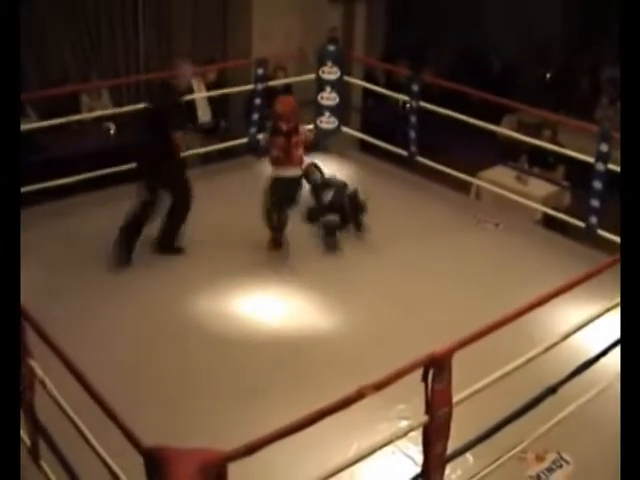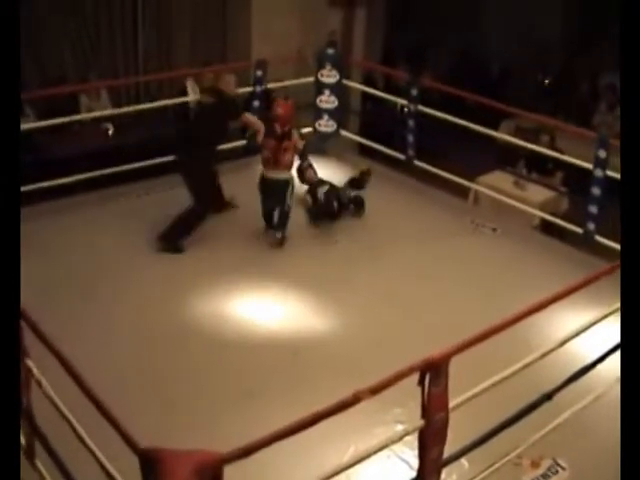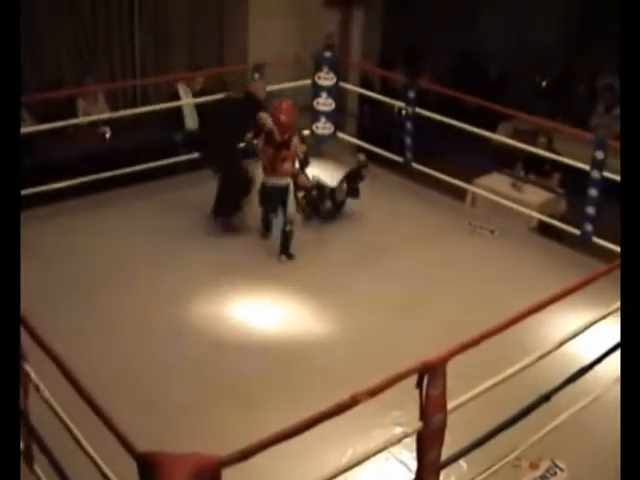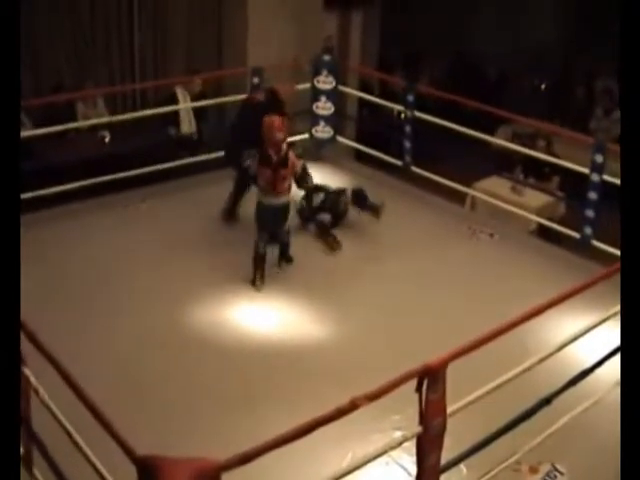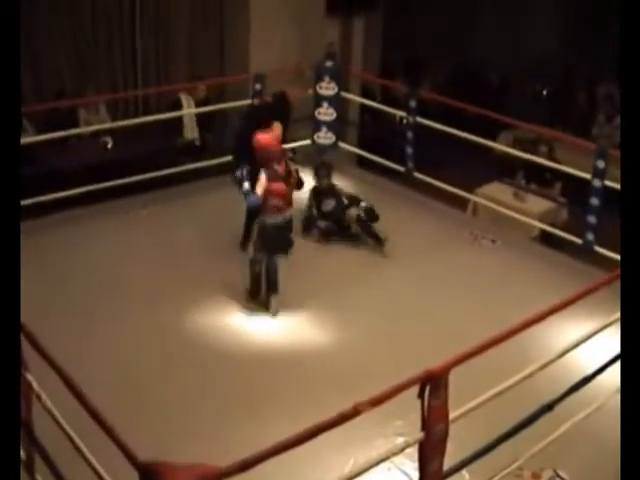
dt=0.3s
person 1, frame 1
left shoulder: (161, 93)
right shoulder: (173, 103)
right elbow: (177, 136)
right wrist: (184, 154)
left hip: (148, 157)
right hip: (164, 159)
left knee: (149, 199)
right knee: (183, 198)
left ankle: (125, 243)
right ankle: (166, 243)
person 1, frame 2
left shoulder: (206, 99)
right shoulder: (225, 103)
right elbow: (246, 118)
right wrist: (260, 129)
left hip: (188, 151)
right hip: (196, 156)
left knee: (210, 175)
right knee: (203, 203)
left ankle: (218, 202)
right ankle: (169, 238)
person 1, frame 3
left shoulder: (231, 99)
right shoulder: (252, 102)
right elbow: (264, 118)
right wrist: (275, 133)
left hip: (208, 144)
right hip: (221, 148)
left knee: (229, 174)
right knee: (243, 182)
left ankle: (221, 209)
right ankle: (225, 214)
person 1, frame 4
left shoulder: (255, 97)
right shoulder: (276, 105)
left hip: (232, 147)
right hip: (248, 150)
left knee: (243, 178)
left ankle: (230, 212)
person 1, frame 5
left shoulder: (271, 102)
right shoulder: (282, 108)
right elbow: (276, 130)
left hip: (242, 150)
right hip: (251, 156)
left ankle: (247, 239)
person 2, frame 1
left shoulder: (272, 131)
right shoulder: (300, 130)
left hip: (279, 178)
right hip: (296, 177)
left knee: (271, 209)
right knee: (284, 210)
left ankle: (276, 236)
right ankle: (277, 237)
person 2, frame 2
left shoulder: (266, 131)
right shoulder: (293, 134)
right elbow: (303, 155)
left hip: (267, 177)
right hip: (284, 179)
left knee: (268, 205)
right knee: (285, 206)
left ankle: (270, 228)
right ankle: (279, 232)
person 2, frame 3
left shoulder: (266, 137)
right shoulder: (294, 140)
left elbow: (258, 151)
left hip: (268, 184)
right hip: (284, 186)
left knee: (267, 211)
right knee: (287, 218)
left ankle: (266, 230)
right ankle: (284, 251)
person 2, frame 4
left shoulder: (260, 156)
right shoulder: (289, 156)
left elbow: (251, 173)
right elbow: (302, 180)
right wrist: (300, 163)
left hip: (264, 204)
right hip: (283, 204)
left knee: (262, 239)
right knee: (283, 231)
left ankle: (259, 275)
right ankle: (284, 257)
person 2, frame 5
left shoulder: (266, 174)
right shoulder: (288, 166)
left elbow: (254, 202)
right elbow: (299, 185)
left hip: (268, 223)
right hip: (286, 222)
left knee: (257, 259)
right knee: (270, 258)
left ankle: (256, 293)
right ankle: (271, 298)
